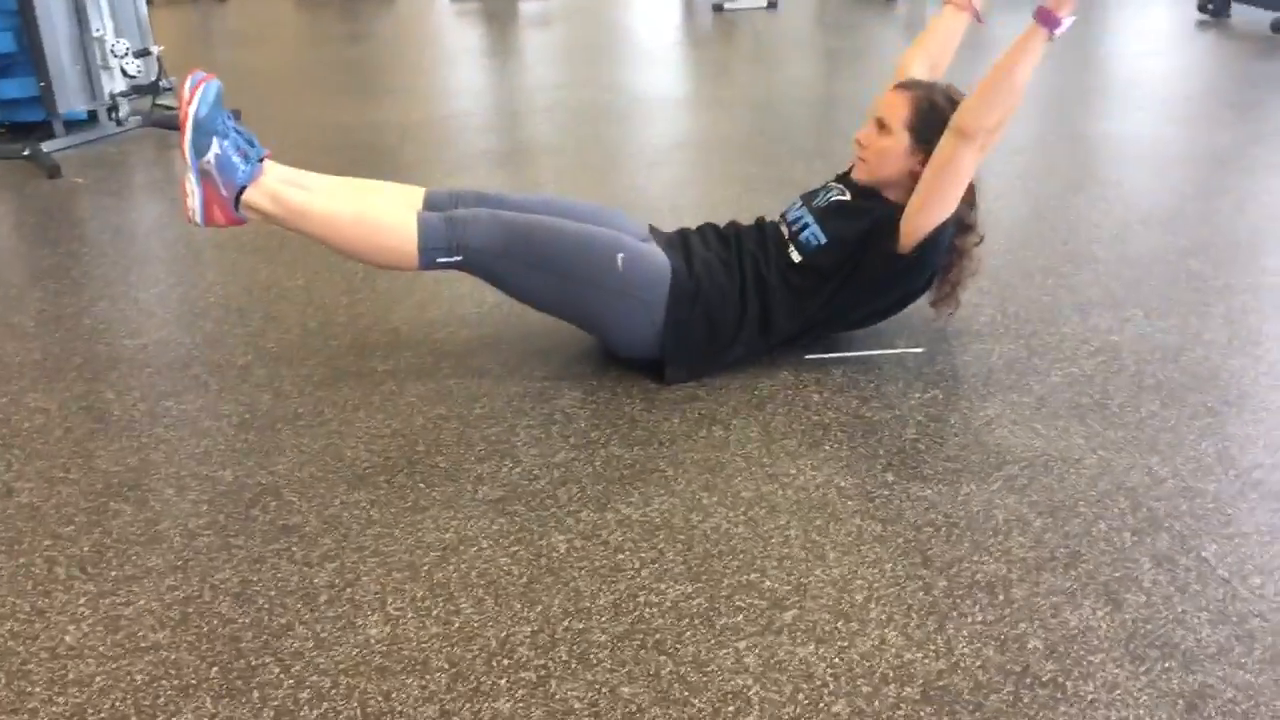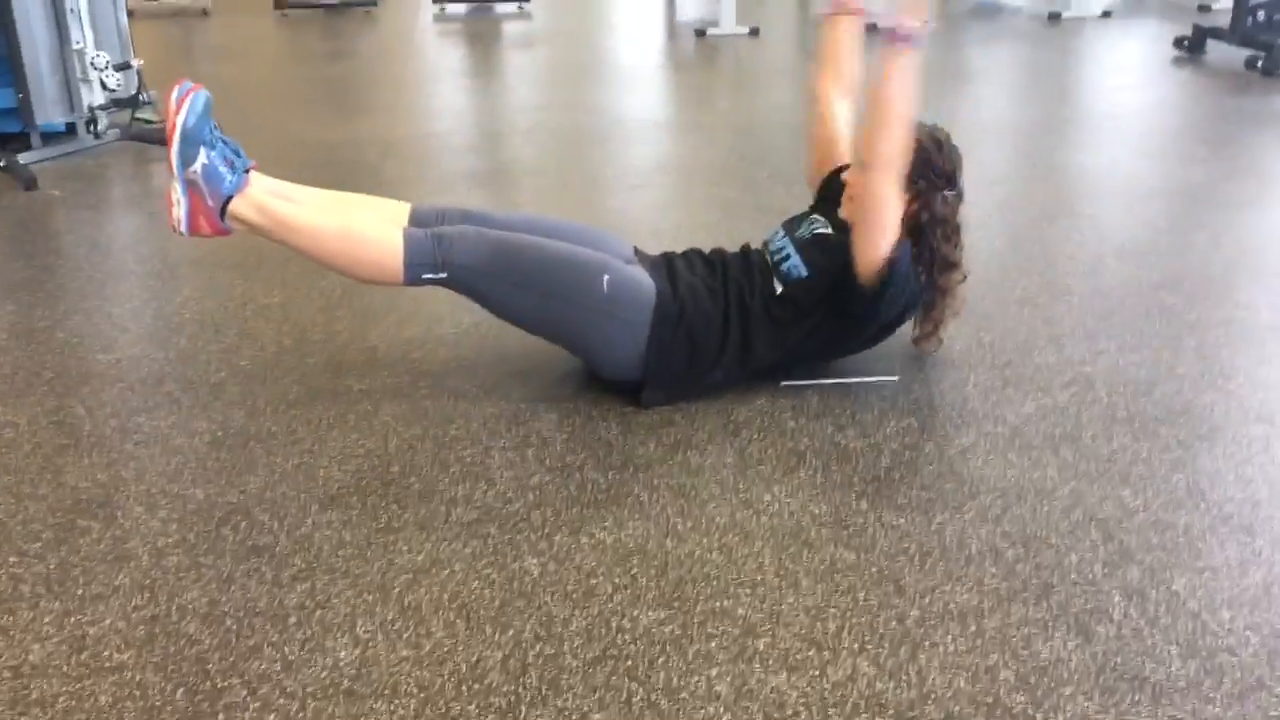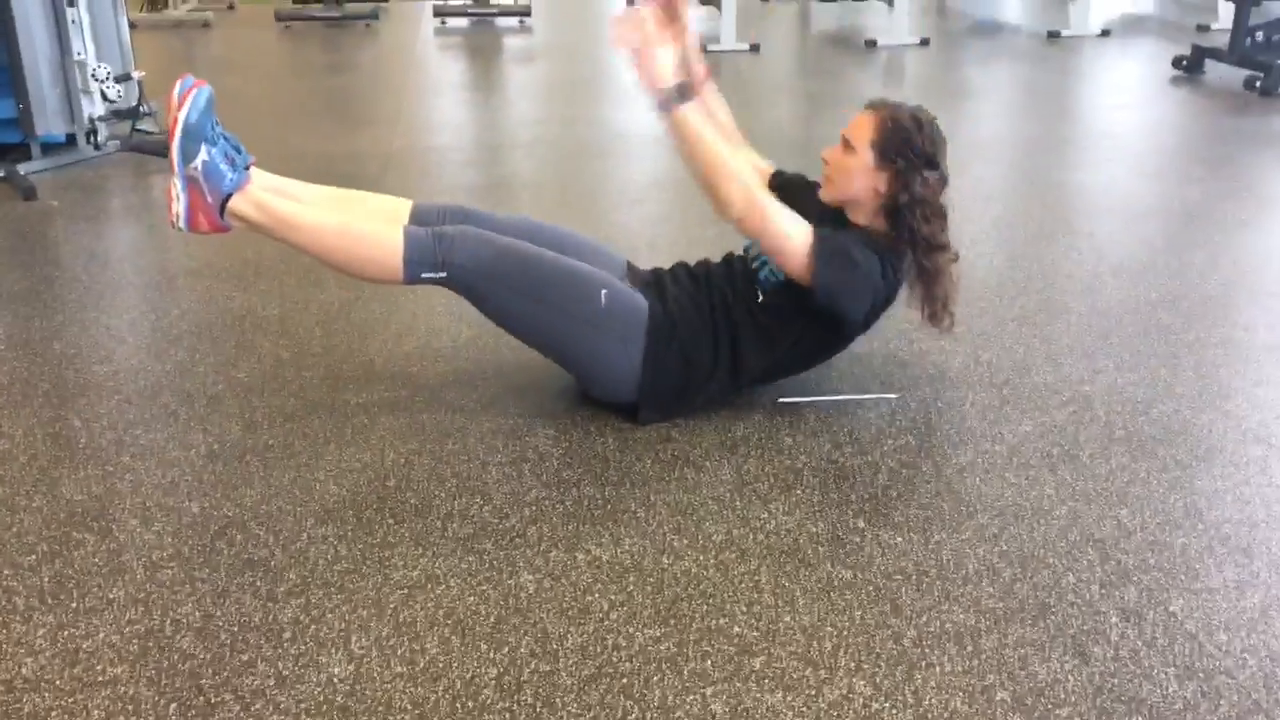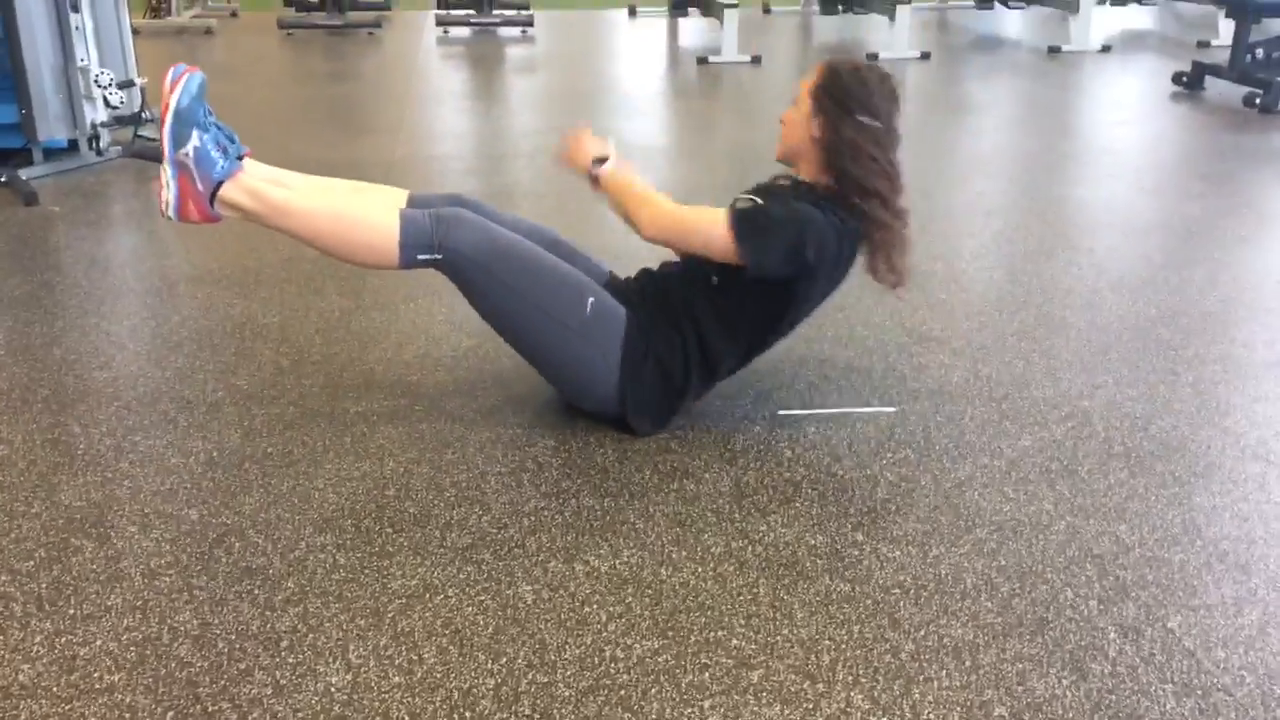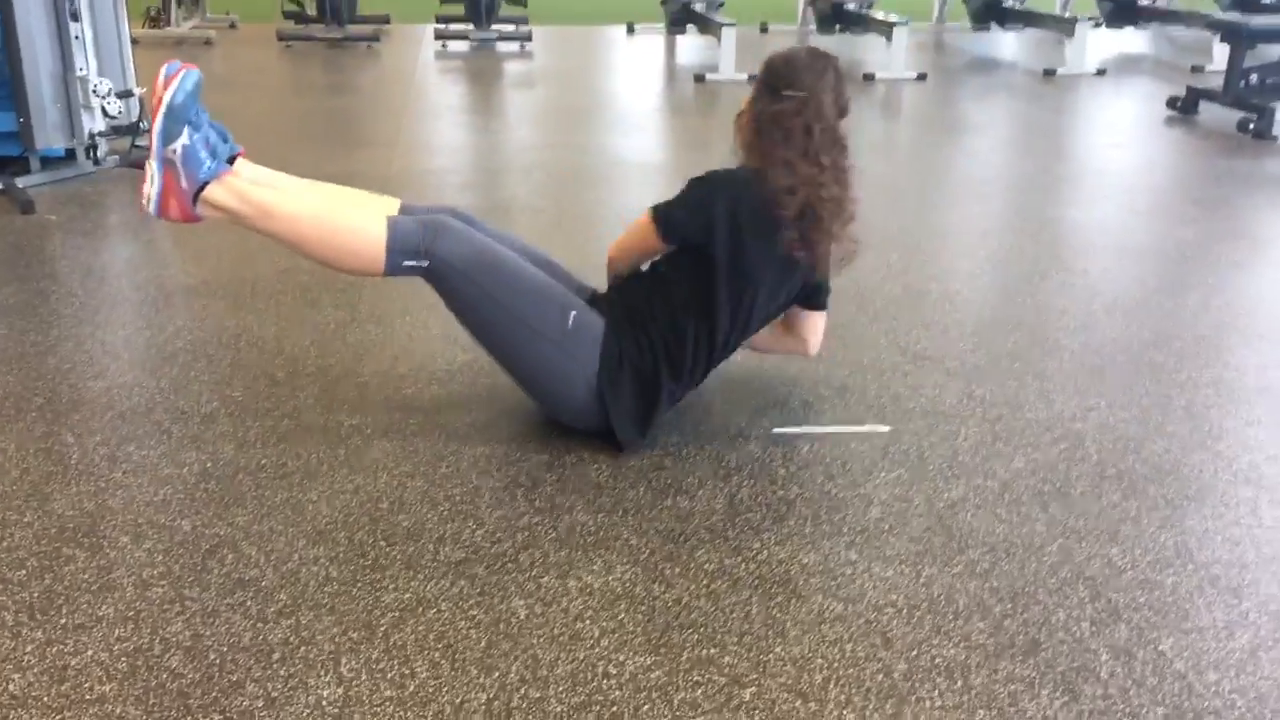
dt=0.2s
person 1, frame 1
left shoulder: (902, 249)
right shoulder: (863, 189)
left elbow: (969, 134)
right elbow: (916, 84)
left hip: (675, 310)
right hip: (668, 255)
left knee: (464, 236)
right knee: (465, 206)
left ankle: (250, 188)
right ankle: (257, 179)
person 1, frame 2
left shoulder: (885, 282)
right shoulder: (841, 216)
left elbow: (882, 169)
right elbow: (831, 106)
left hip: (655, 331)
right hip: (648, 279)
left knee: (448, 254)
right knee: (448, 220)
left ankle: (231, 200)
right ankle: (241, 187)
person 1, frame 3
left shoulder: (862, 274)
right shoulder: (836, 208)
left elbow: (749, 211)
right elbow: (738, 156)
left wrist: (670, 92)
left hip: (648, 354)
right hip: (646, 295)
left knee: (450, 253)
right knee: (453, 220)
left ankle: (232, 199)
right ankle: (244, 184)
person 1, frame 4
left shoulder: (813, 229)
right shoulder: (801, 195)
left elbow: (661, 224)
left wrist: (599, 164)
right wrist: (631, 171)
left hip: (629, 365)
right hip: (628, 309)
left knee: (446, 236)
right knee: (455, 209)
left ankle: (223, 188)
right ankle: (236, 172)
person 1, frame 5
left shoulder: (730, 196)
right shoulder: (800, 216)
left elbow: (626, 256)
right elbow: (806, 337)
left hip: (606, 378)
right hip: (612, 336)
left knee: (432, 243)
right knee: (442, 220)
left ankle: (207, 189)
right ankle: (227, 171)
